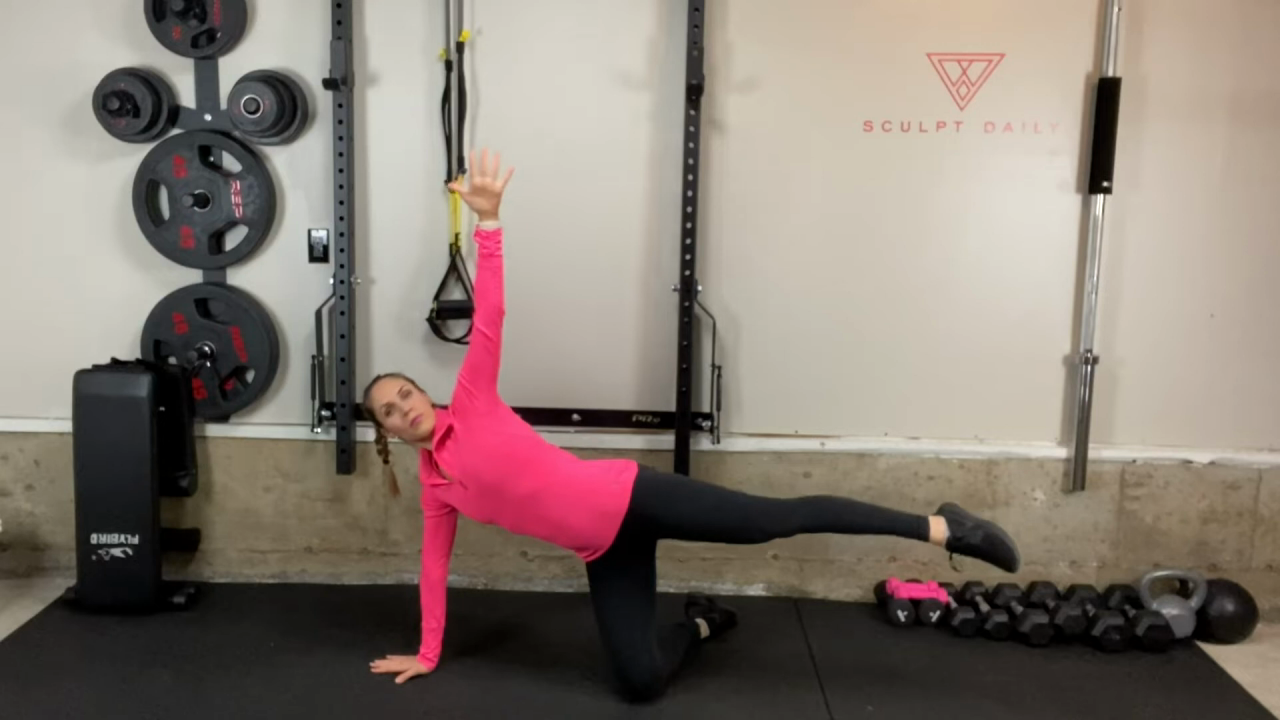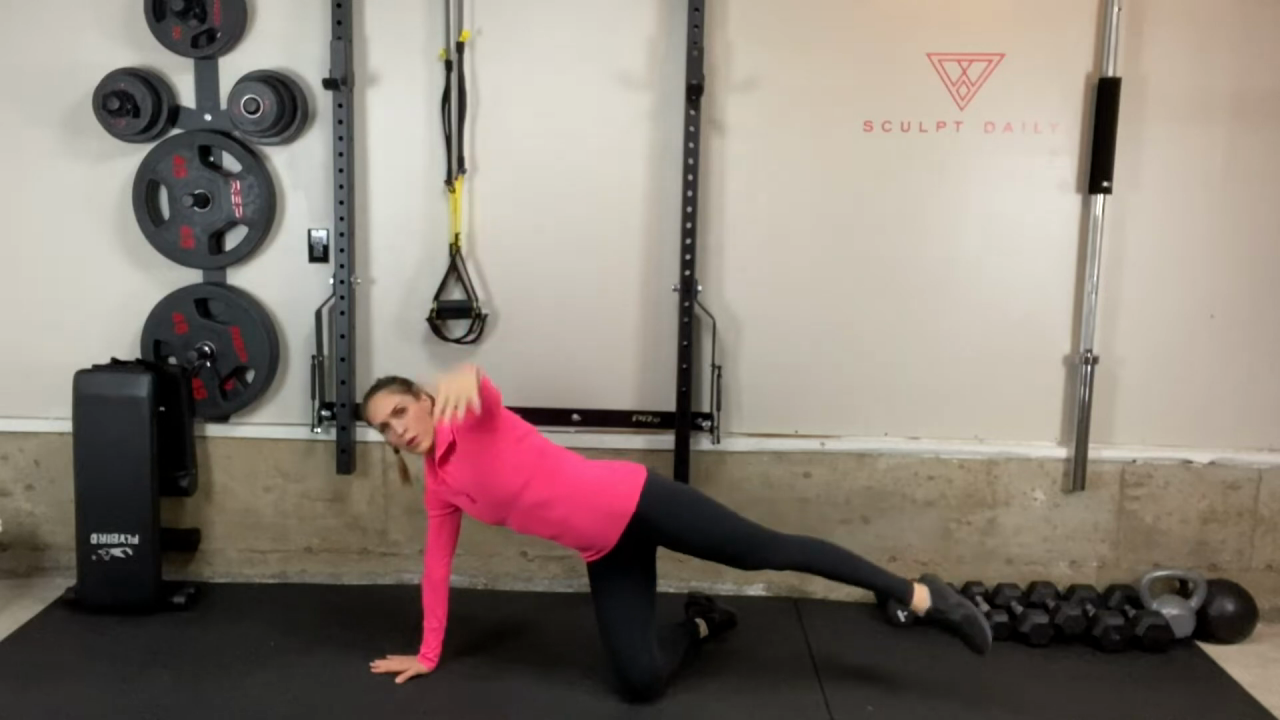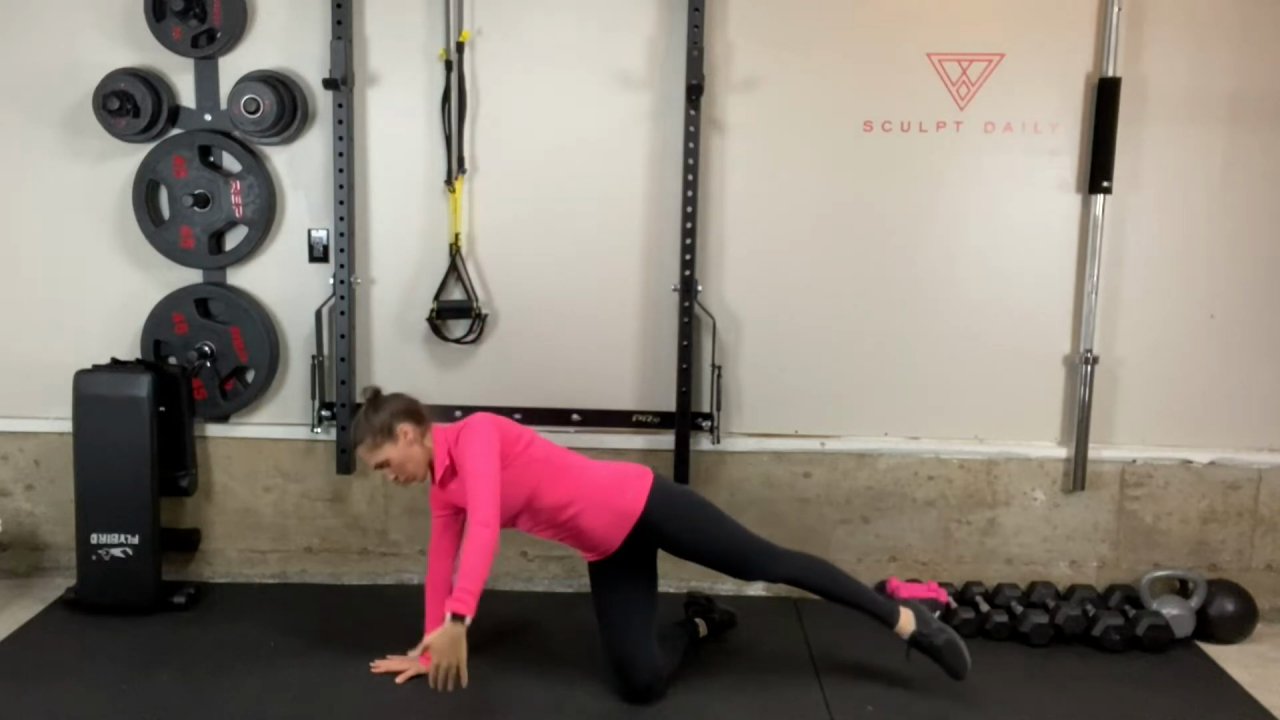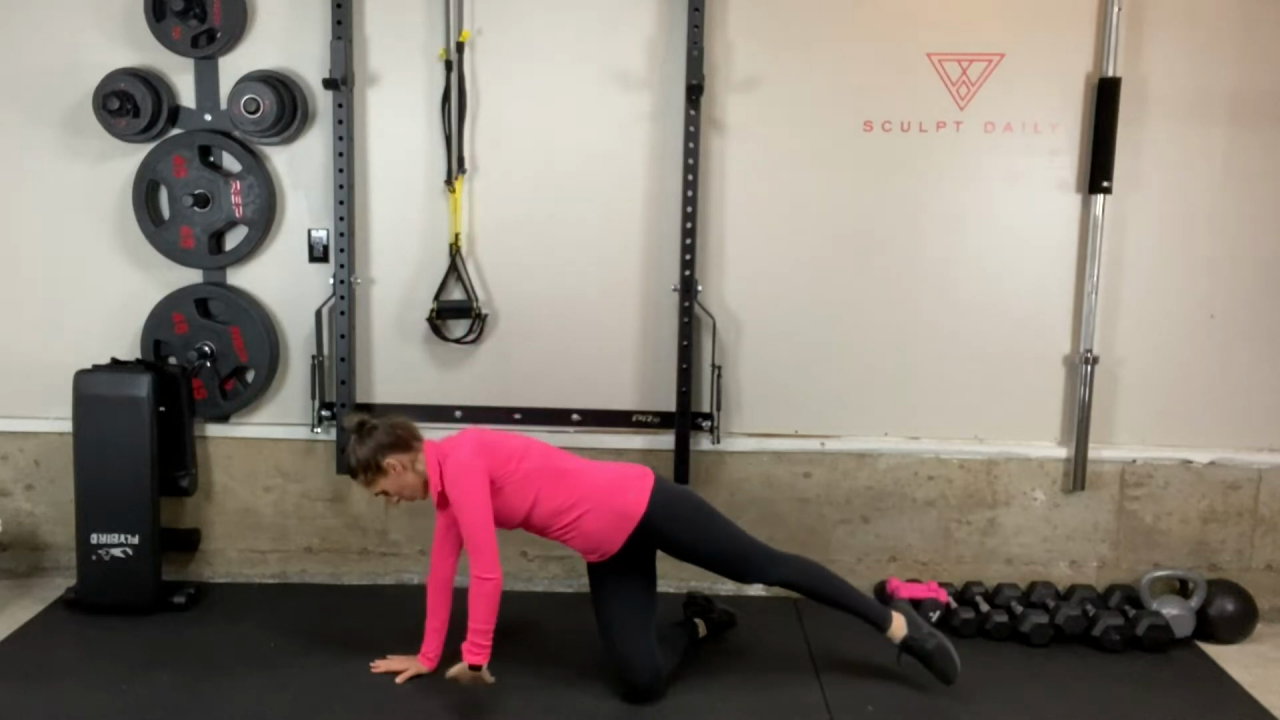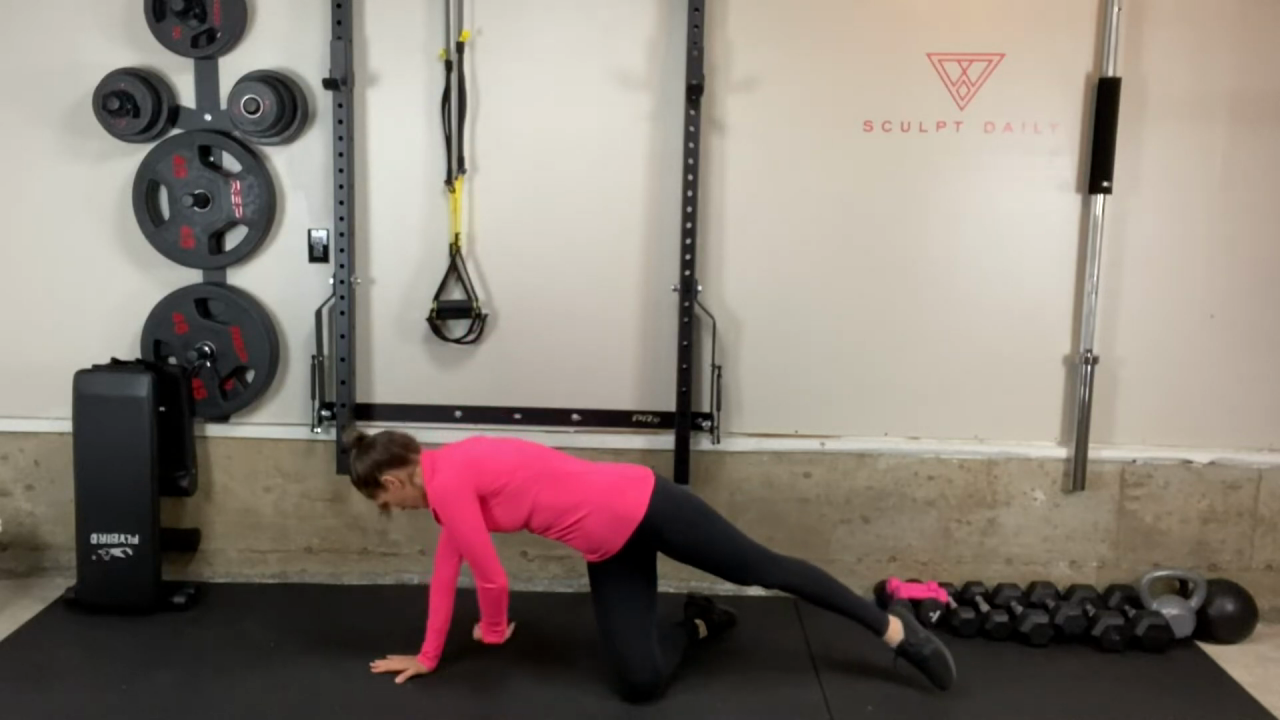
dt=0.4s
person 1, frame 1
left shoulder: (471, 408)
right shoulder: (434, 482)
left elbow: (488, 318)
right elbow: (434, 565)
left wrist: (486, 218)
right wrist: (426, 655)
left hip: (629, 499)
right hip: (604, 548)
left knee: (779, 519)
right knee: (641, 683)
left ankle: (940, 528)
right ankle: (699, 626)
person 1, frame 2
left shoulder: (475, 428)
right shoulder: (438, 489)
left elbow: (487, 396)
right elbow: (437, 568)
left wrist: (463, 378)
right wrist: (426, 652)
left hip: (630, 501)
right hip: (602, 550)
left knee: (769, 550)
right knee: (639, 682)
left ankle: (920, 596)
right ankle: (696, 623)
person 1, frame 3
left shoulder: (476, 432)
right shoulder: (441, 491)
left elbow: (484, 520)
right elbow: (441, 566)
left wrist: (457, 619)
right wrist: (428, 651)
left hip: (637, 504)
right hip: (607, 552)
left knee: (768, 563)
right knee: (642, 683)
left ankle: (905, 620)
right ankle: (698, 623)
person 1, frame 4
left shoulder: (460, 457)
right shoulder: (444, 488)
left elbow: (487, 573)
right elbow: (442, 569)
left wrist: (475, 656)
right wrist: (428, 656)
left hip: (639, 505)
right hip: (607, 551)
left knee: (766, 567)
right knee: (641, 683)
left ankle: (896, 625)
right ankle: (696, 624)
person 1, frame 5
left shoulder: (448, 481)
right shoulder: (452, 476)
left elbow: (491, 579)
right elbow: (446, 568)
left wrist: (494, 630)
right wrist: (428, 655)
left hip: (641, 506)
right hip: (609, 549)
left knee: (763, 569)
right knee: (641, 682)
left ankle: (894, 629)
right ankle: (696, 624)
